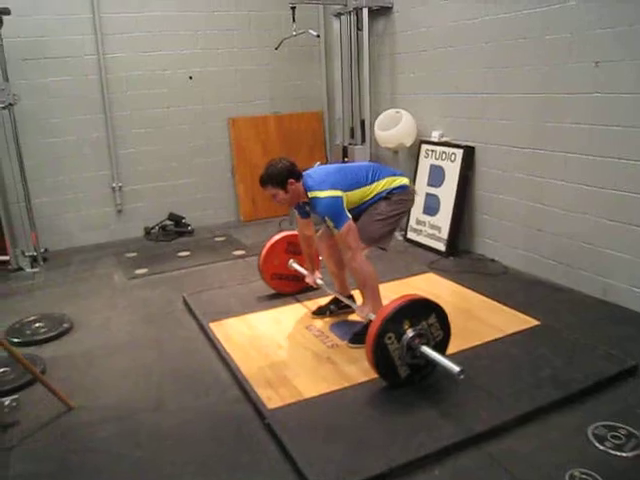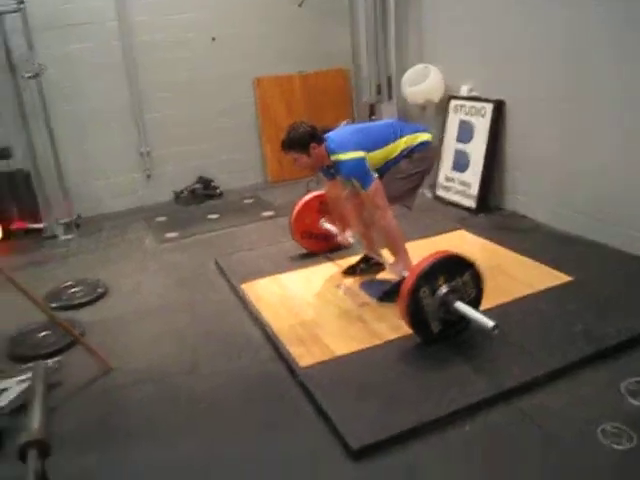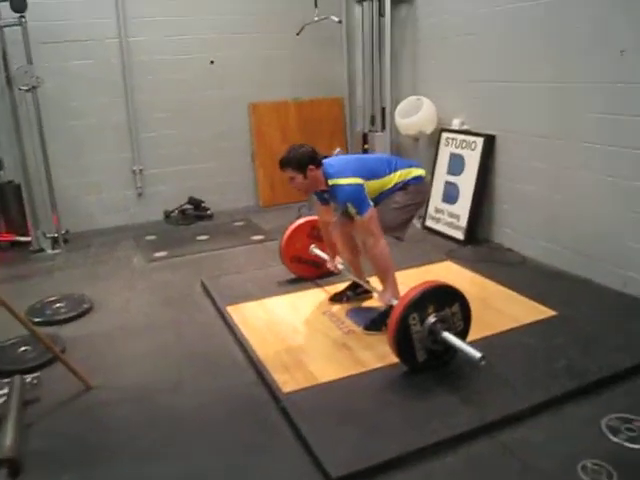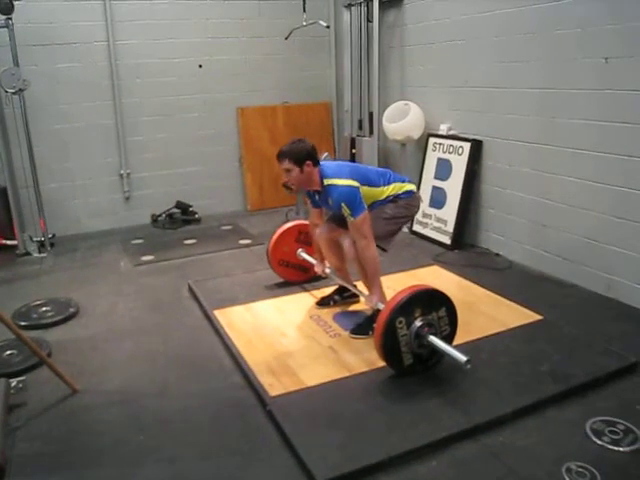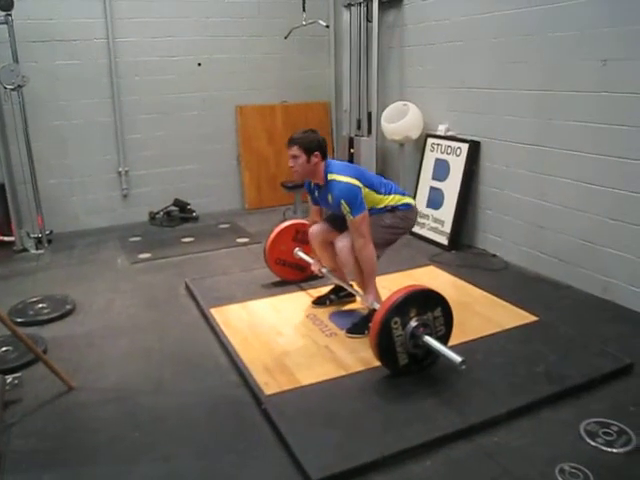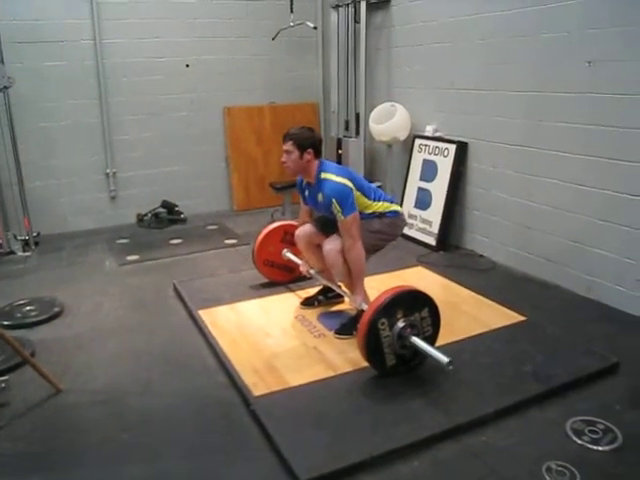
dt=0.4s
person 1, frame 1
left shoulder: (325, 198)
right shoulder: (300, 191)
left elbow: (352, 252)
right elbow: (306, 233)
left wrist: (368, 303)
right wrist: (311, 270)
left hip: (394, 193)
right hip: (369, 192)
left knee: (353, 251)
right knee: (324, 240)
right ankle: (344, 298)
person 1, frame 2
left shoulder: (349, 161)
right shoulder: (324, 151)
left elbow: (380, 211)
right elbow: (333, 194)
left wrist: (400, 261)
right wrist: (342, 229)
left hip: (416, 148)
right hip: (395, 146)
left knee: (374, 208)
right knee: (350, 199)
right ankle: (372, 257)
person 1, frame 3
left shoulder: (347, 187)
right shoulder: (319, 179)
left elbow: (374, 238)
right elbow: (326, 220)
left wrist: (389, 290)
right wrist: (332, 255)
left hip: (410, 185)
right hip: (387, 183)
left knee: (368, 237)
right knee: (339, 227)
right ankle: (360, 285)
person 1, frame 4
left shoulder: (341, 189)
right shoulder: (312, 182)
left elbow: (365, 241)
right elbow: (316, 224)
left wrist: (375, 293)
right wrist: (320, 260)
left hip: (401, 198)
right hip: (374, 197)
left knee: (352, 244)
right knee: (324, 233)
left ankle: (381, 309)
right ankle: (347, 289)
person 1, frame 5
left shoulder: (343, 186)
right shoulder: (313, 180)
left elbow: (363, 241)
right elbow: (315, 220)
left wrist: (371, 292)
right wrist: (317, 259)
left hip: (398, 210)
right hip: (371, 208)
left knee: (345, 247)
right knee: (317, 234)
left ankle: (377, 310)
right ankle: (343, 289)
person 1, frame 6
left shoulder: (334, 187)
right shoulder: (304, 180)
left elbow: (352, 242)
right elbow: (304, 220)
left wrist: (358, 292)
right wrist: (305, 260)
left hip: (385, 217)
right hip: (355, 216)
left knee: (332, 250)
right knee: (302, 236)
left ankle: (365, 312)
right ankle: (332, 290)
